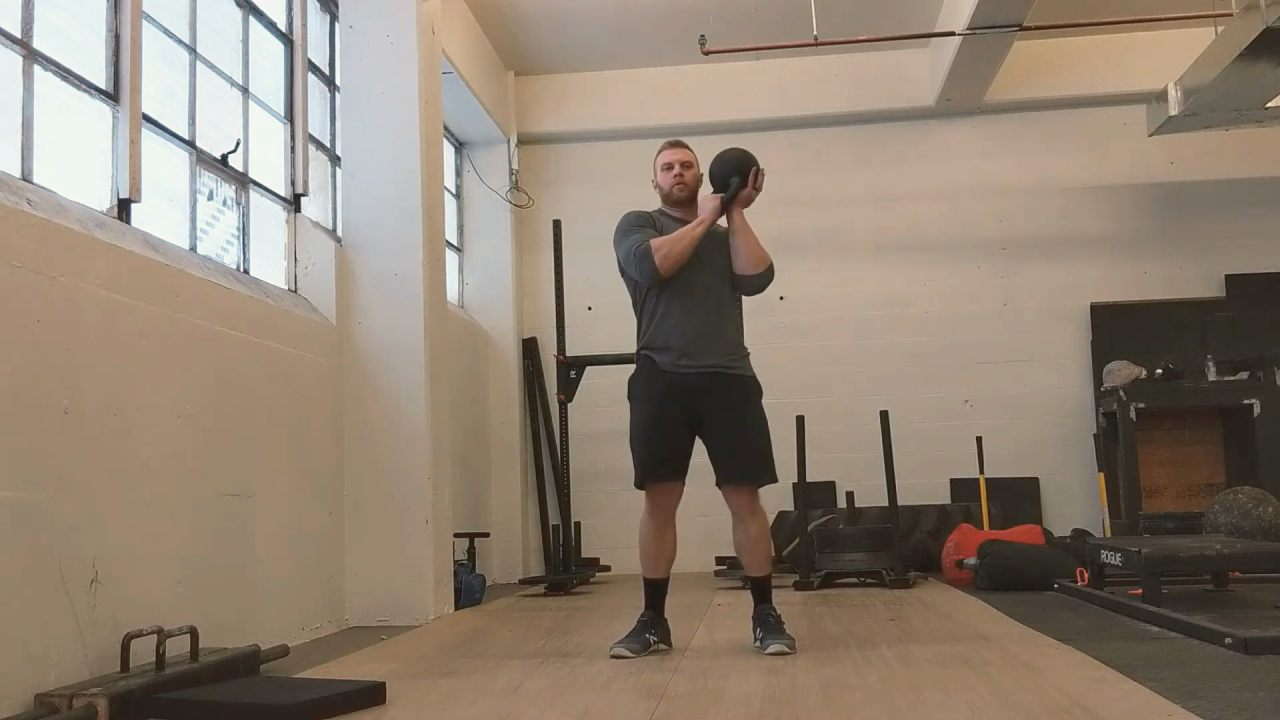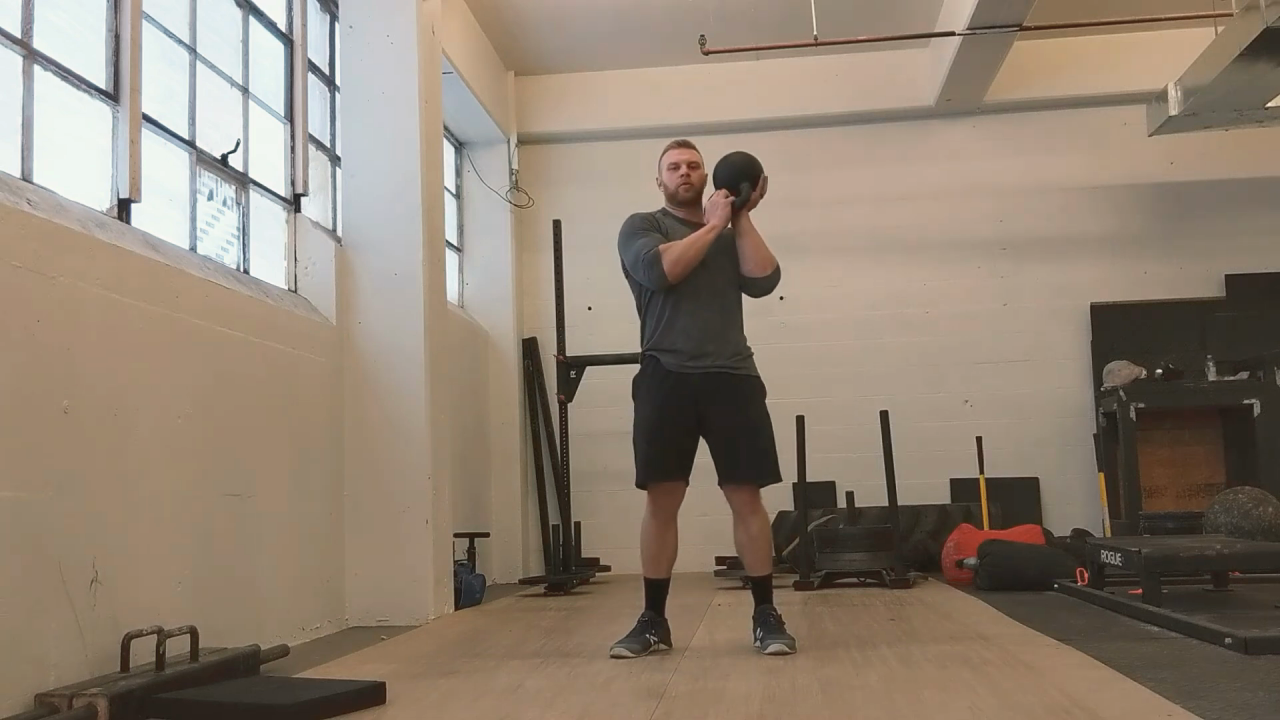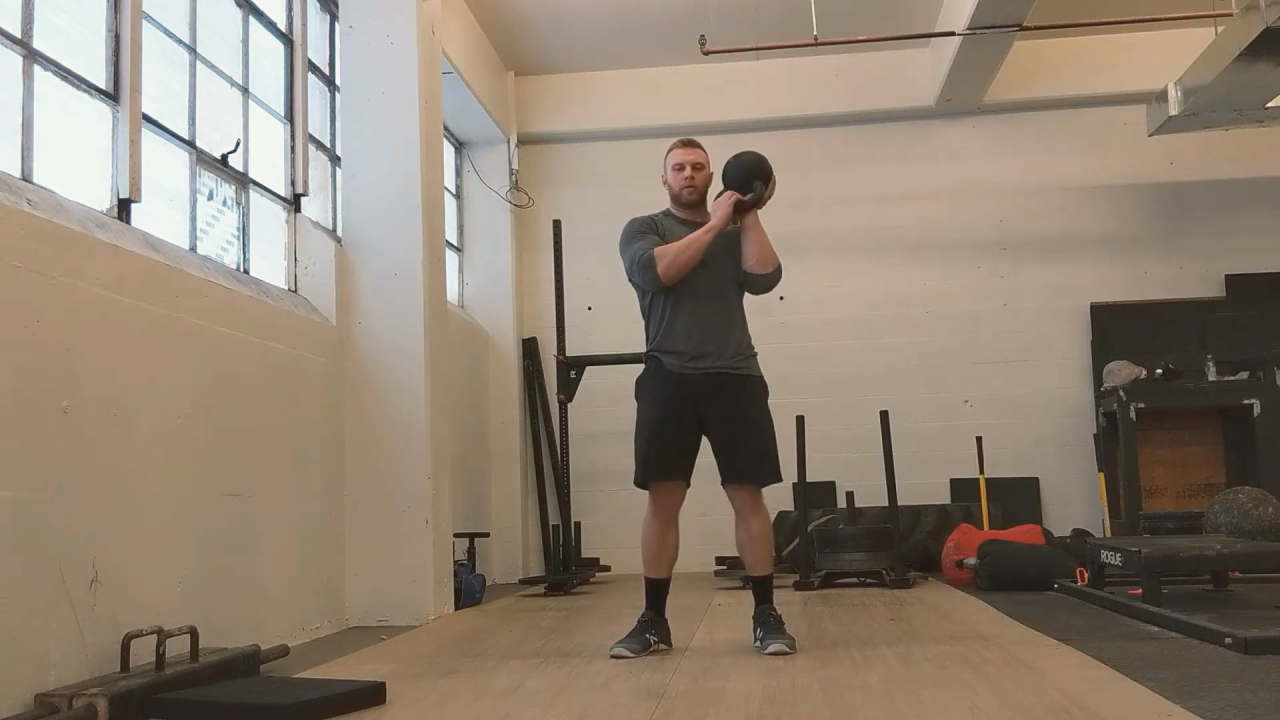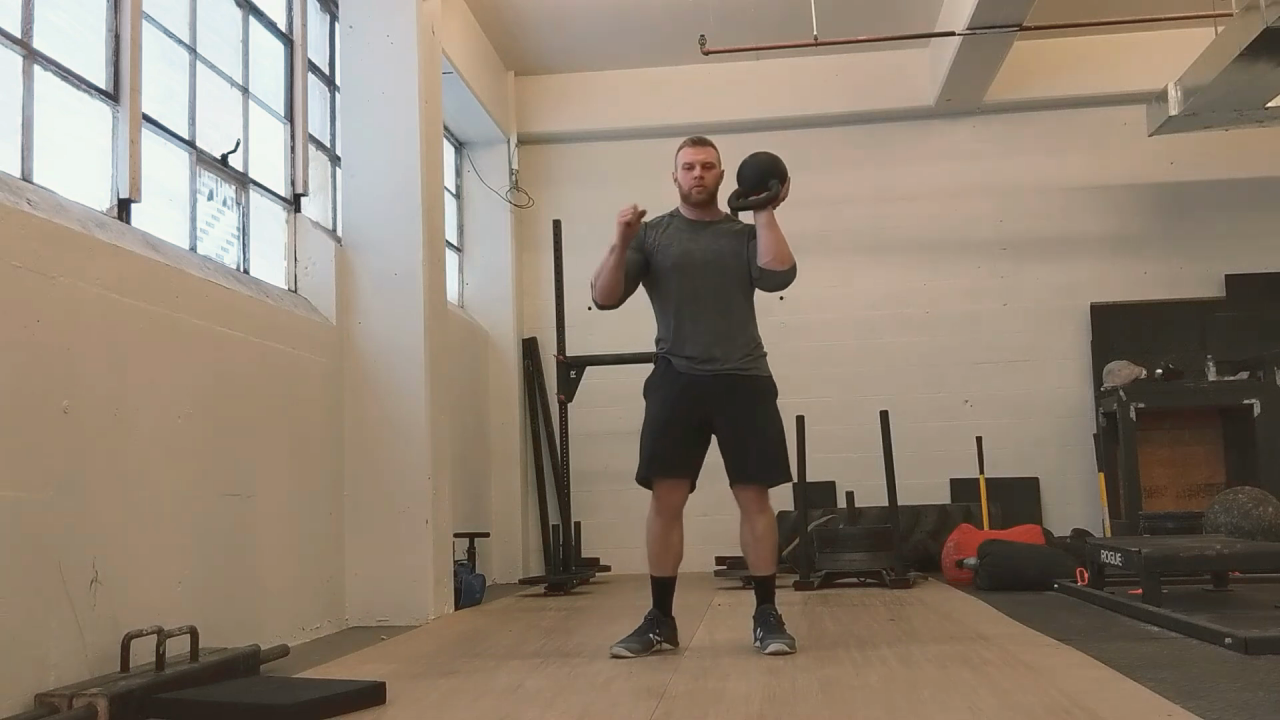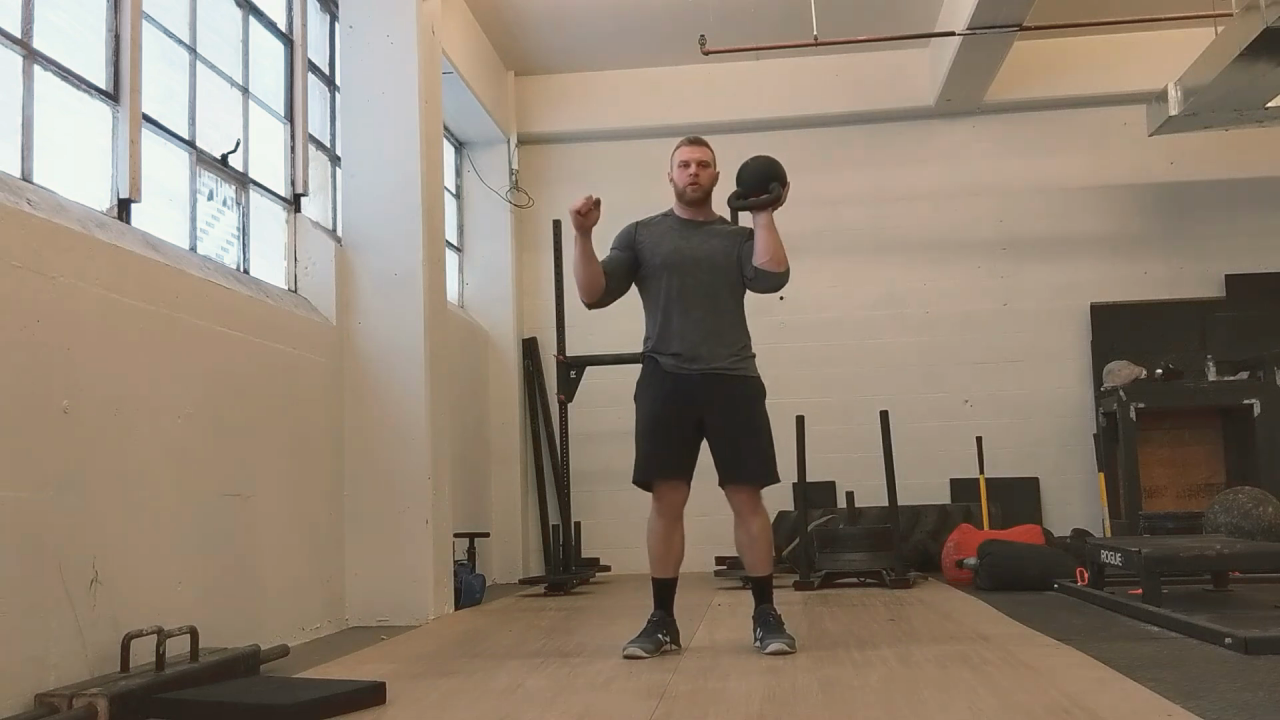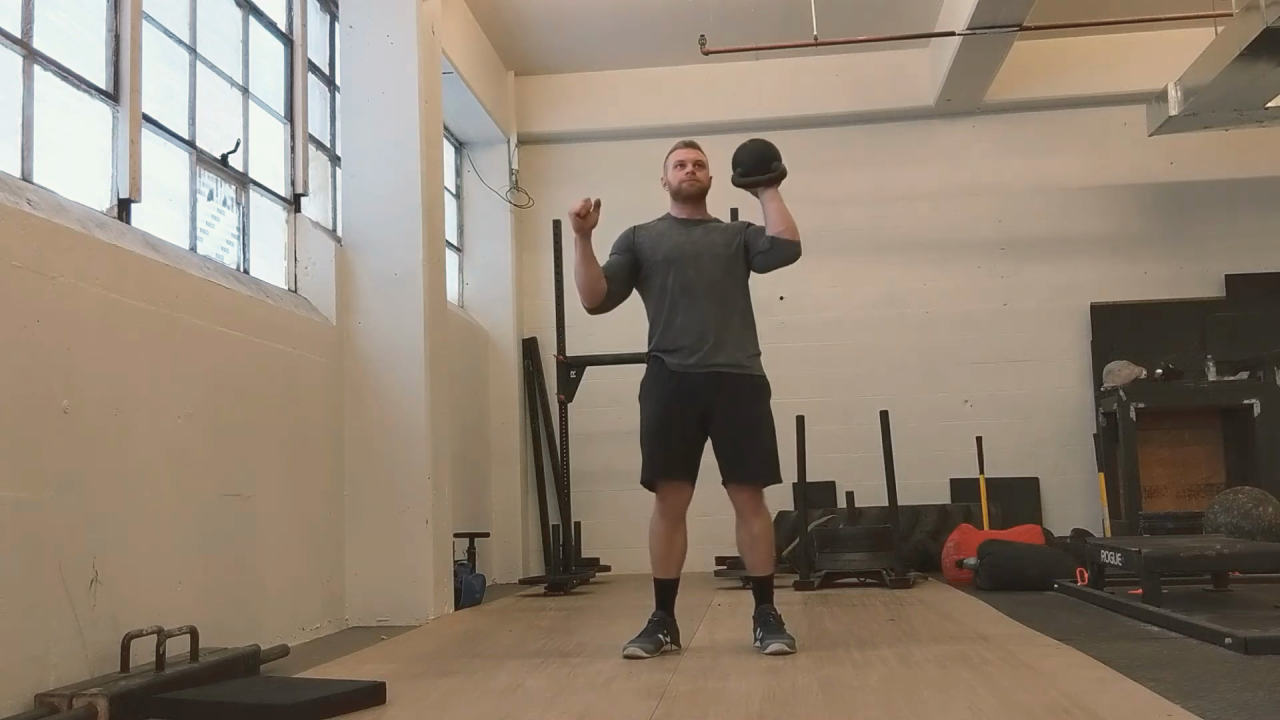
dt=0.4s
person 1, frame 1
left shoulder: (726, 236)
right shoulder: (636, 224)
left elbow: (756, 279)
right elbow: (653, 264)
left wrist: (736, 213)
right wrist: (704, 219)
left hip: (728, 378)
right hip: (662, 378)
left knee: (745, 498)
right knee: (659, 499)
left ankle: (765, 615)
right ankle: (653, 620)
person 1, frame 2
left shoulder: (732, 235)
right shoulder: (641, 226)
left elbow: (763, 281)
right elbow: (662, 269)
left wrist: (743, 217)
right wrist: (712, 225)
left hip: (732, 378)
right hip: (666, 379)
left knee: (746, 496)
right knee: (661, 499)
left ankle: (765, 614)
right ankle: (653, 620)
person 1, frame 3
left shoulder: (737, 235)
right shoulder: (643, 228)
left elbow: (764, 278)
right elbow: (657, 272)
left wrist: (750, 214)
right wrist: (712, 225)
left hip: (734, 378)
right hip: (668, 380)
left knee: (748, 496)
right knee: (662, 499)
left ankle: (765, 615)
right ankle: (653, 620)
person 1, frame 4
left shoulder: (745, 234)
right shoulder: (649, 233)
left elbow: (778, 275)
right elbow: (604, 298)
left wrist: (766, 212)
right wrist: (620, 242)
left hip: (742, 380)
right hip: (677, 381)
left knee: (754, 496)
right knee: (665, 497)
left ankle: (767, 615)
right ankle: (659, 619)
person 1, frame 5
left shoulder: (739, 237)
right shoulder: (641, 234)
left elbow: (772, 277)
right elbow: (594, 294)
left wrist: (764, 214)
right wrist: (583, 236)
left hip: (732, 380)
right hip: (666, 381)
left knee: (748, 497)
right knee: (666, 499)
left ankle: (766, 614)
right ankle: (662, 620)
person 1, frame 6
left shoulder: (736, 235)
right shoulder: (640, 238)
left elbow: (787, 247)
right elbow: (595, 299)
left wrist: (767, 191)
right wrist: (583, 238)
left hip: (737, 378)
right hip: (672, 380)
left knee: (749, 495)
right knee: (669, 499)
left ankle: (766, 614)
right ankle: (663, 619)
